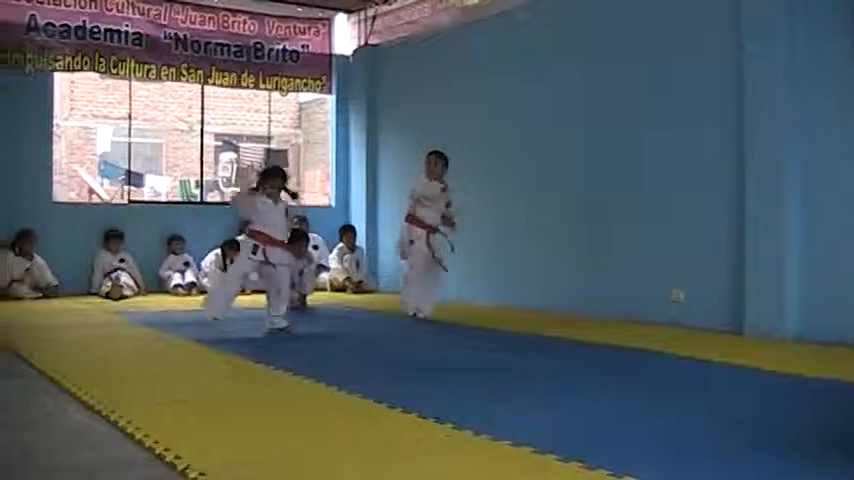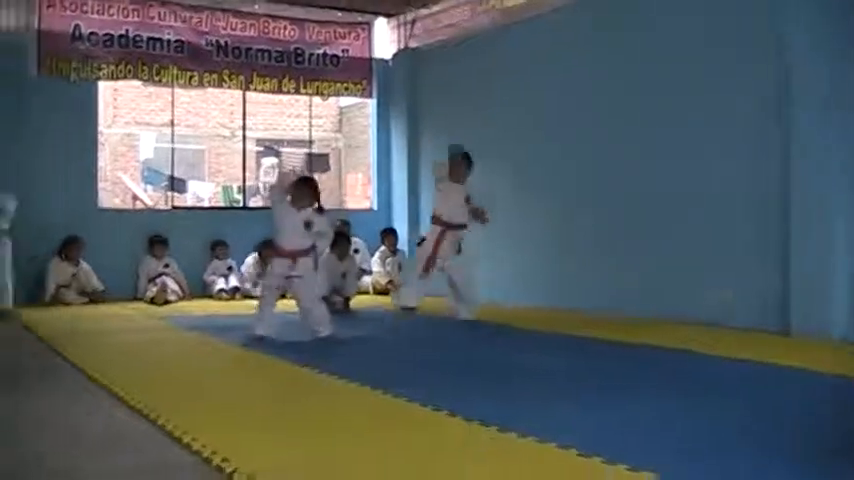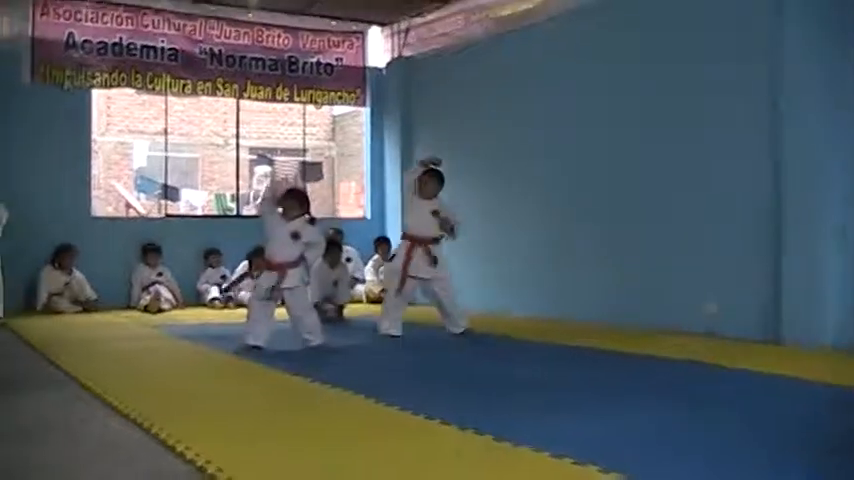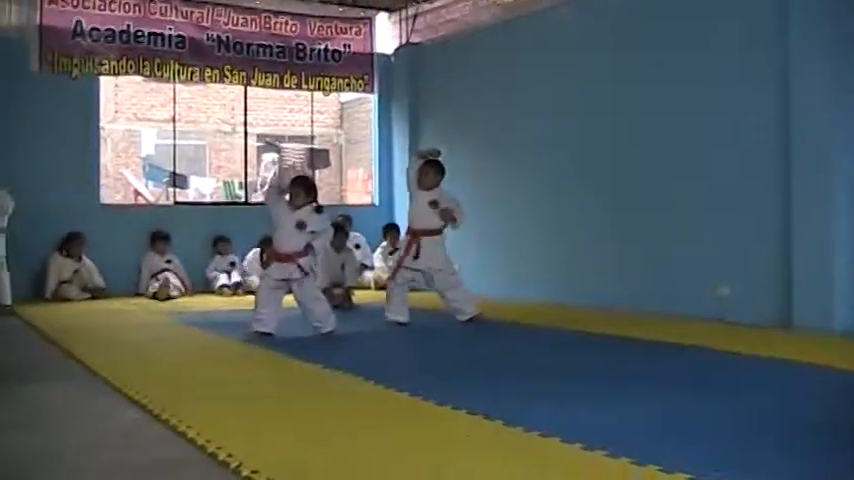
dt=0.2s
person 1, frame 1
left shoulder: (443, 192)
right shoulder: (424, 186)
left elbow: (445, 214)
right elbow: (419, 194)
left wrist: (449, 220)
right wrist: (440, 188)
left hip: (428, 236)
right hip: (414, 233)
left knee: (431, 273)
right knee: (417, 268)
left ankle: (420, 309)
right ankle: (414, 307)
person 1, frame 2
left shoulder: (467, 191)
right shoulder: (443, 184)
left elbow: (474, 211)
left wrist: (479, 214)
left hip: (456, 237)
right hip: (437, 234)
left knee: (460, 279)
right knee: (421, 267)
left ankle: (466, 314)
right ankle: (408, 302)
person 1, frame 3
left shoulder: (441, 208)
right shoulder: (412, 199)
left elbow: (452, 229)
right elbow: (410, 177)
left wrist: (450, 228)
right wrist: (425, 165)
left hip: (429, 255)
right hip: (408, 253)
left knee: (443, 293)
right knee: (398, 291)
left ankle: (459, 327)
right ankle: (389, 329)
person 1, frame 4
left shoulder: (443, 197)
right shoulder: (415, 190)
left elbow: (457, 212)
right elbow: (412, 168)
left wrist: (452, 217)
right wrist: (424, 155)
left hip: (432, 245)
right hip: (411, 245)
left knee: (447, 282)
right knee: (396, 279)
left ankle: (467, 313)
right ankle: (397, 315)
person 2, frame 1
left shoulder: (283, 205)
right shoulder: (254, 200)
right elbow: (240, 201)
left wrist: (291, 245)
right wrist: (245, 194)
left hip: (276, 251)
right hip: (255, 247)
left knee: (281, 288)
right knee: (234, 275)
left ankle: (277, 322)
right ankle: (213, 310)
person 2, frame 2
left shoulder: (317, 216)
right shoulder: (283, 208)
left elbow: (327, 234)
left wrist: (315, 247)
right wrist: (284, 183)
left hip: (302, 264)
right hip: (281, 261)
left knee: (310, 301)
right knee: (267, 295)
left ankle: (323, 331)
right ankle: (261, 331)
person 2, frame 3
left shoulder: (307, 228)
right shoulder: (273, 219)
left elbow: (319, 245)
right elbow: (265, 207)
left wrist: (305, 258)
right wrist: (272, 197)
left hip: (292, 276)
right hip: (270, 273)
left knee: (301, 309)
right knee: (258, 306)
left ankle: (315, 340)
right ankle: (254, 340)
person 2, frame 4
left shoulder: (314, 216)
right shoulder: (281, 208)
left elbow: (326, 233)
right elbow: (270, 196)
left wrist: (312, 246)
right wrist: (276, 187)
left hip: (299, 264)
right hip: (278, 263)
left knee: (310, 298)
right knee: (266, 293)
left ankle: (327, 326)
right ankle: (263, 327)
